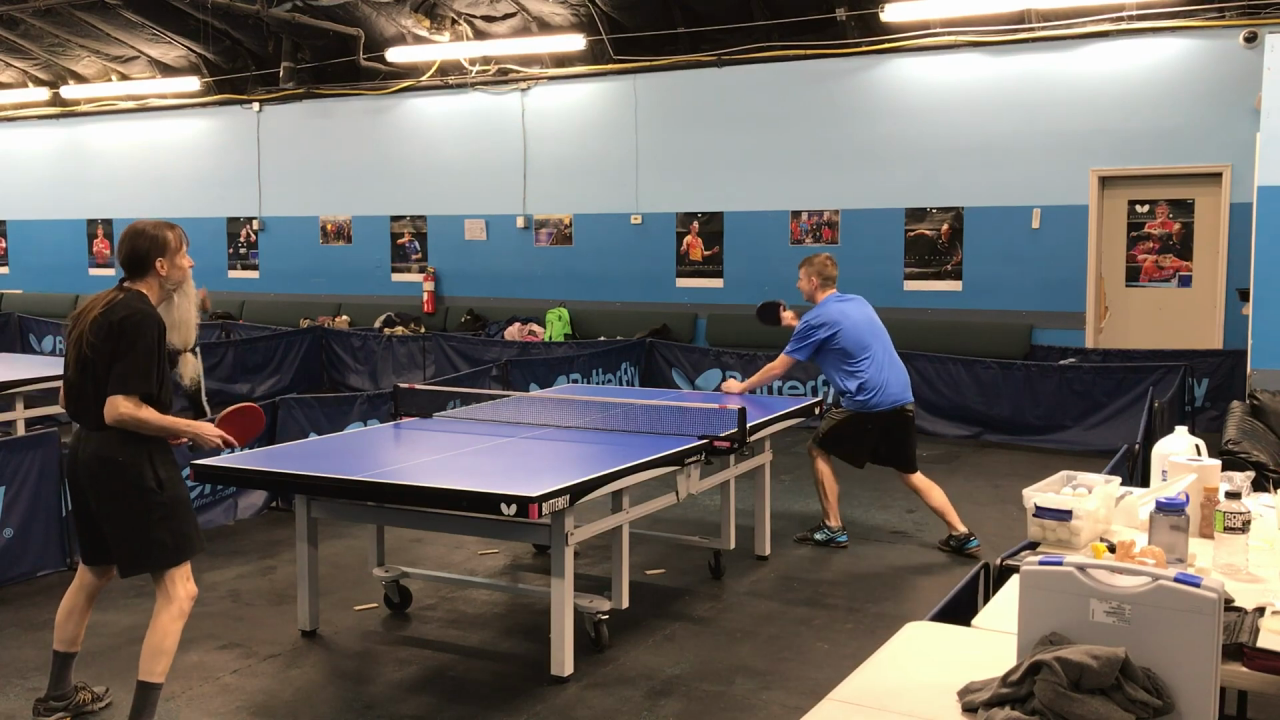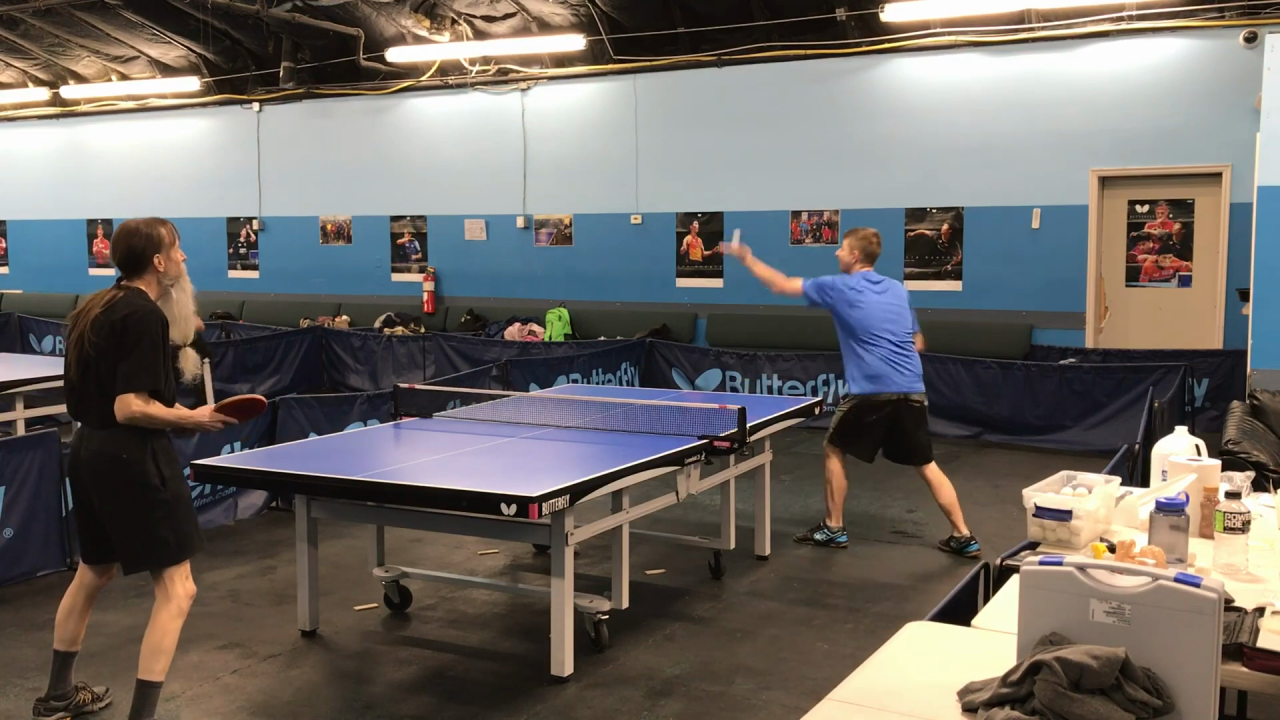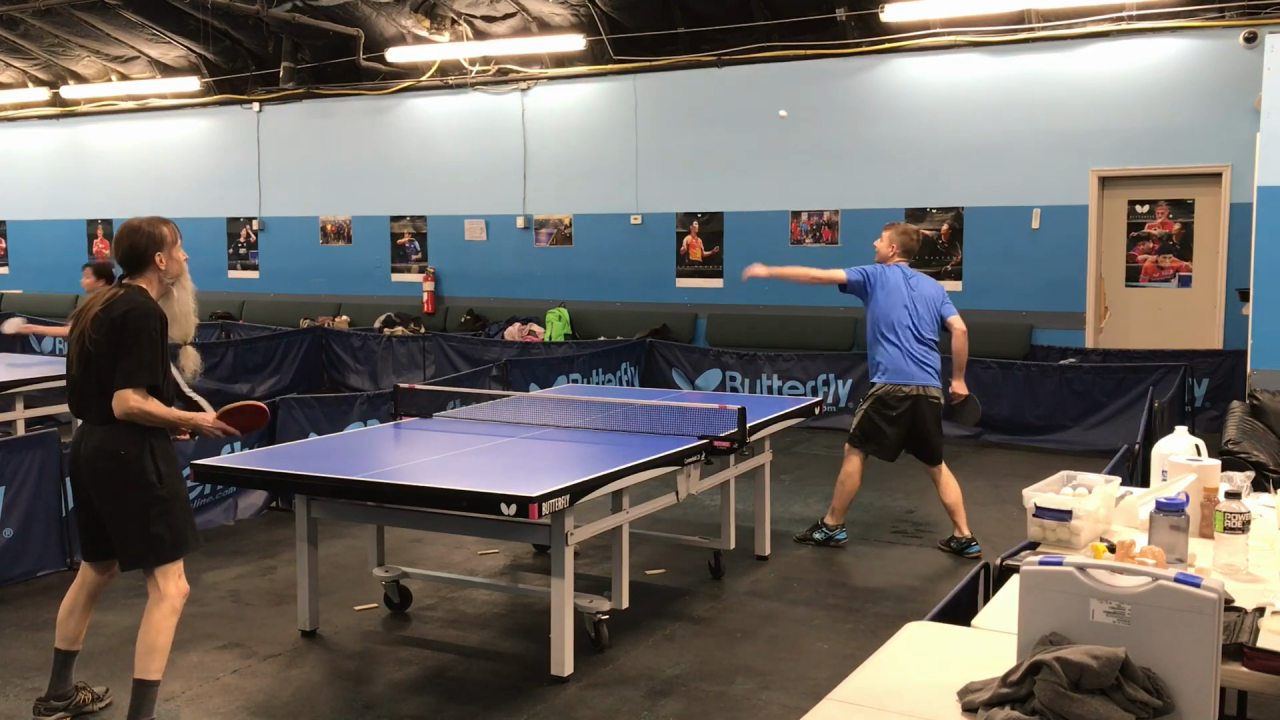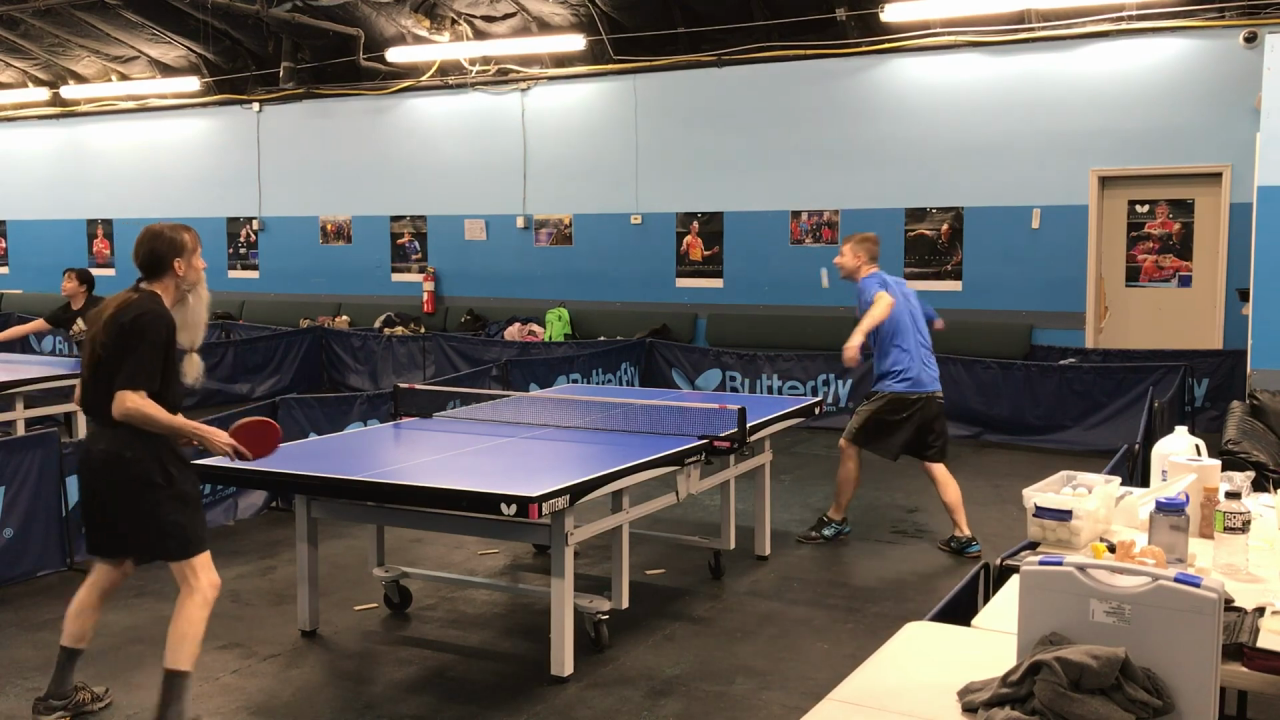
dt=0.4s
person 1, frame 1
left shoulder: (97, 309)
right shoulder: (141, 320)
left elbow: (70, 398)
right elbow: (120, 411)
right wrist: (190, 429)
left hip: (89, 455)
right hip: (130, 463)
left knee: (94, 572)
right knee: (178, 591)
person 1, frame 2
left shoulder: (95, 309)
right shoulder: (144, 316)
right elbow: (131, 409)
left wrist: (170, 410)
right wrist: (191, 418)
left hip: (90, 451)
right hip: (132, 459)
left knee: (94, 571)
right knee: (176, 589)
person 1, frame 3
left shoulder: (98, 306)
right shoulder: (144, 313)
right elbow: (128, 404)
left wrist: (167, 416)
right wrist: (192, 420)
left hip: (92, 448)
right hip: (130, 456)
left knee: (96, 570)
right knee: (169, 588)
person 1, frame 4
left shoulder: (118, 308)
right shoulder: (154, 318)
left elbow: (89, 394)
right elbow: (127, 405)
right wrist: (201, 432)
left hip: (103, 452)
right hip: (141, 460)
left knee: (109, 570)
right knee: (200, 582)
person 2, frame 1
left shoulder: (817, 319)
right shoulder: (858, 303)
left elbow: (778, 368)
left wrist: (741, 387)
left hip: (868, 404)
right hip: (902, 399)
left knee: (819, 451)
right knee: (911, 474)
left ankle: (833, 528)
right ankle: (962, 534)
person 2, frame 2
left shoulder: (839, 287)
right shoulder: (899, 289)
left elbow: (783, 285)
right elbow: (917, 343)
left wrist: (747, 259)
left hip: (872, 391)
right hip: (912, 389)
left knee: (834, 450)
right knee: (926, 465)
left ankle: (834, 528)
right ankle: (963, 537)
person 2, frame 3
left shoulder: (876, 275)
right shoulder: (934, 287)
left elbow: (821, 276)
right elbow: (960, 330)
left wrist: (769, 271)
right wrist: (958, 378)
left hip: (891, 385)
right hip: (929, 387)
left knee: (854, 452)
right knee: (936, 465)
left ankle: (833, 526)
right ankle: (964, 537)
person 2, frame 4
left shoulder: (872, 282)
right shoulder: (898, 284)
left elbow: (886, 304)
right elbow: (936, 323)
left wrist: (857, 335)
left hip: (897, 387)
right hip: (930, 387)
left knee: (849, 446)
right knee: (934, 464)
left ankle: (836, 520)
right ankle: (964, 537)
